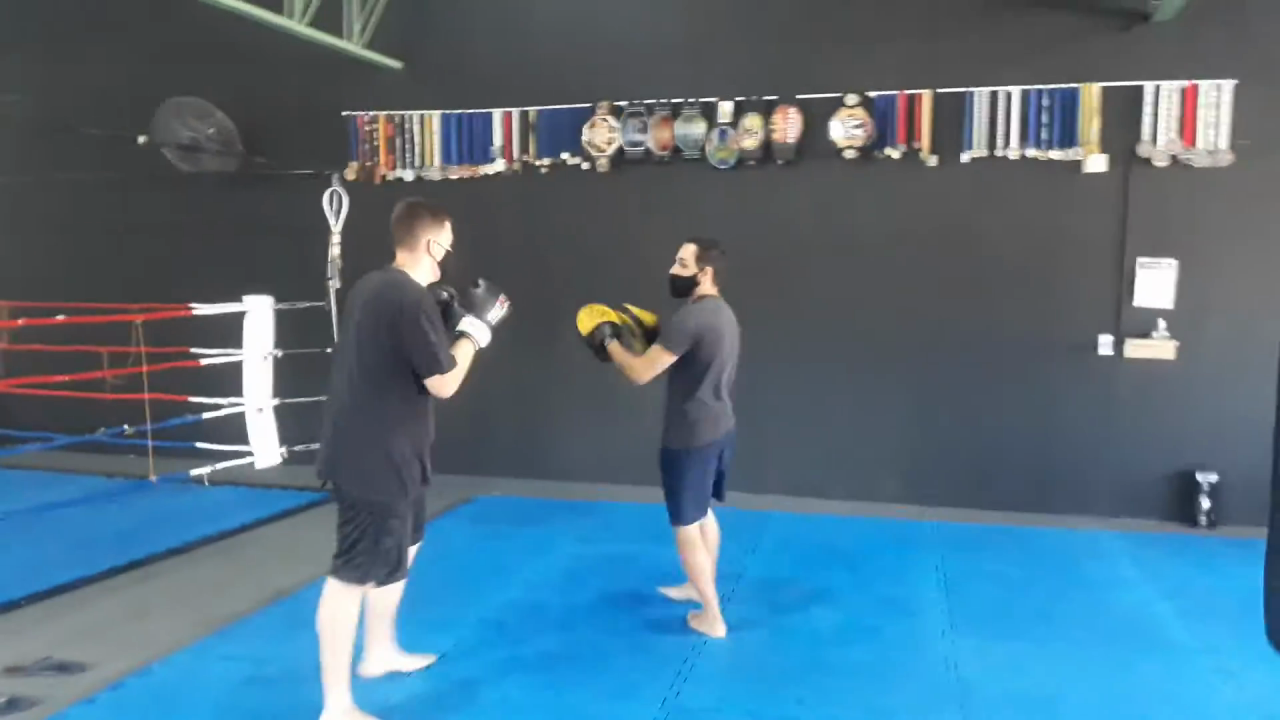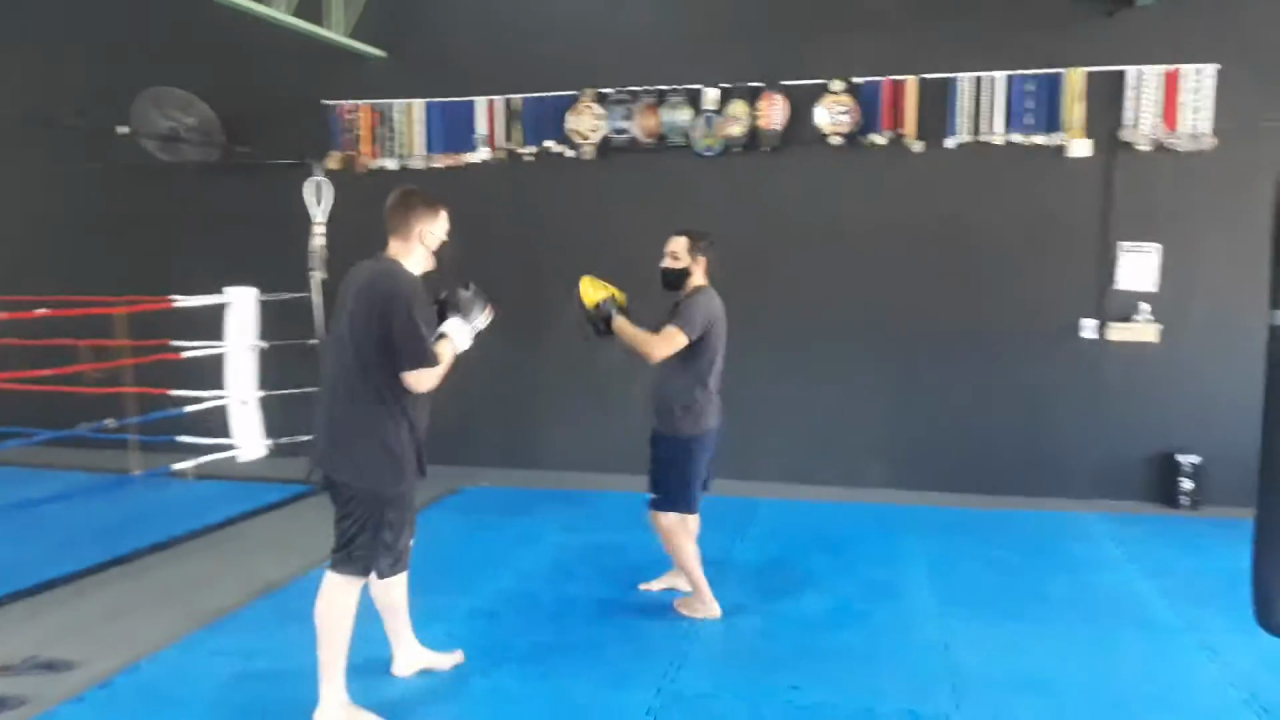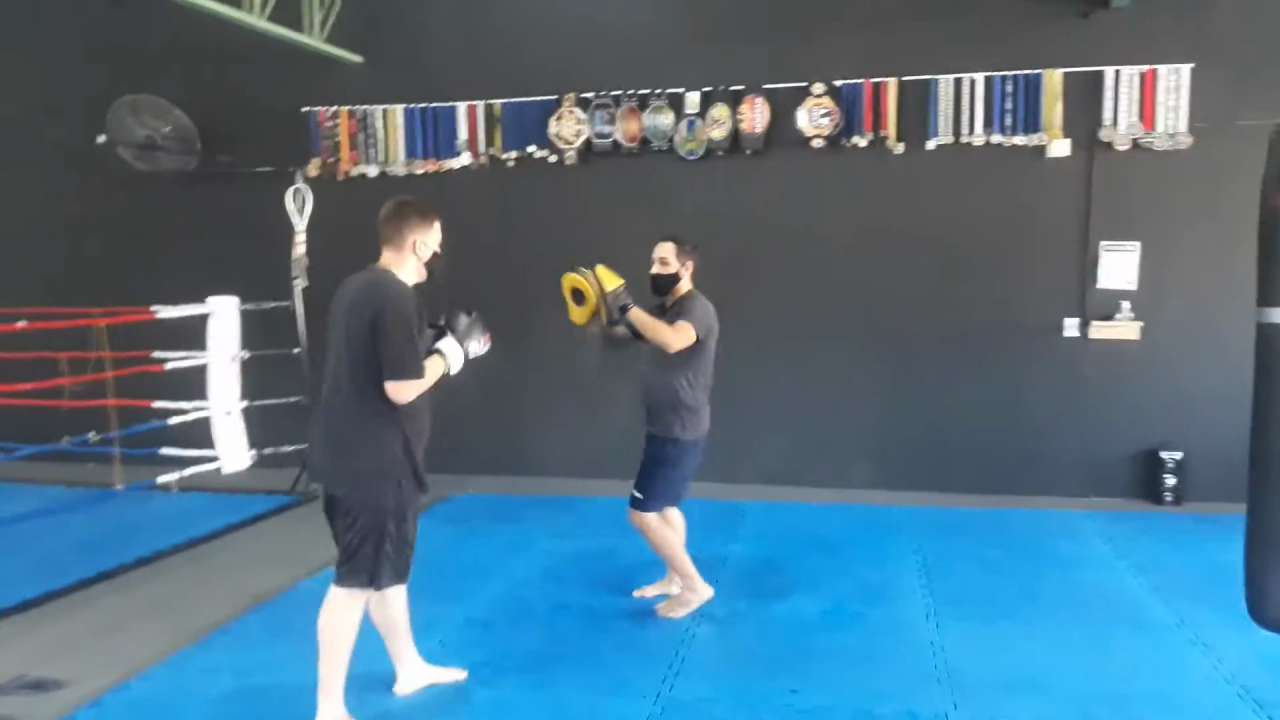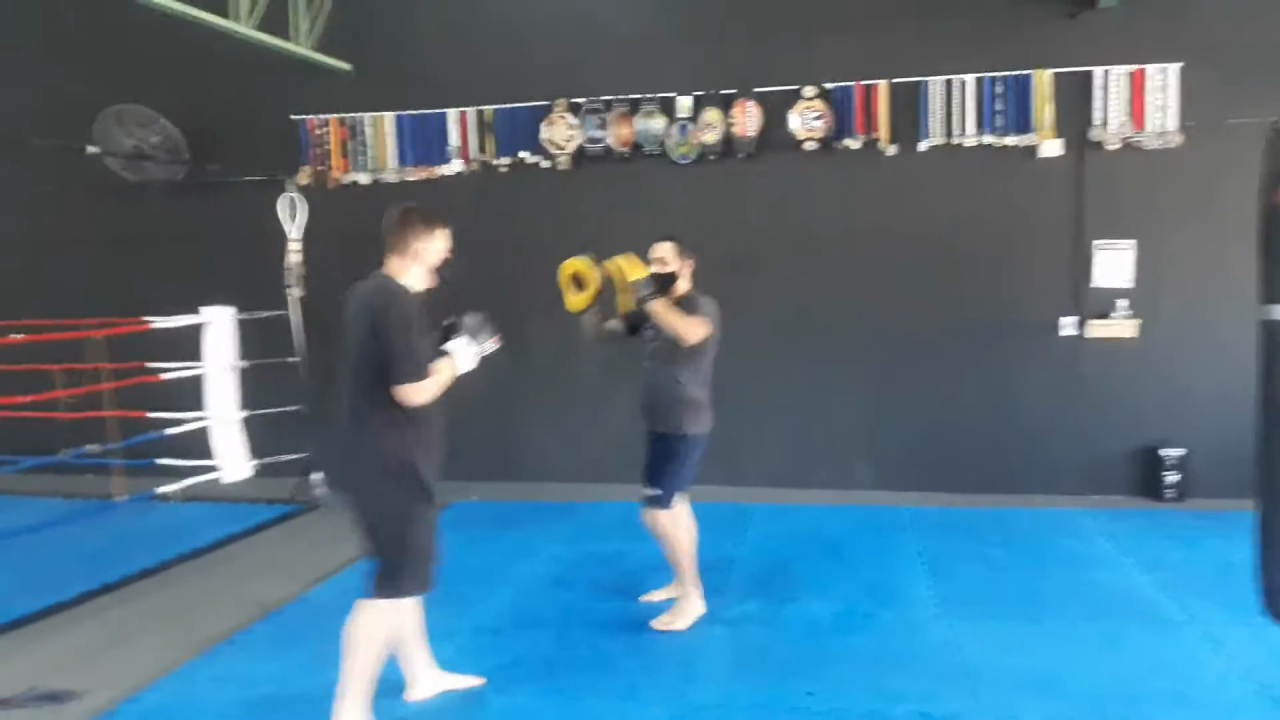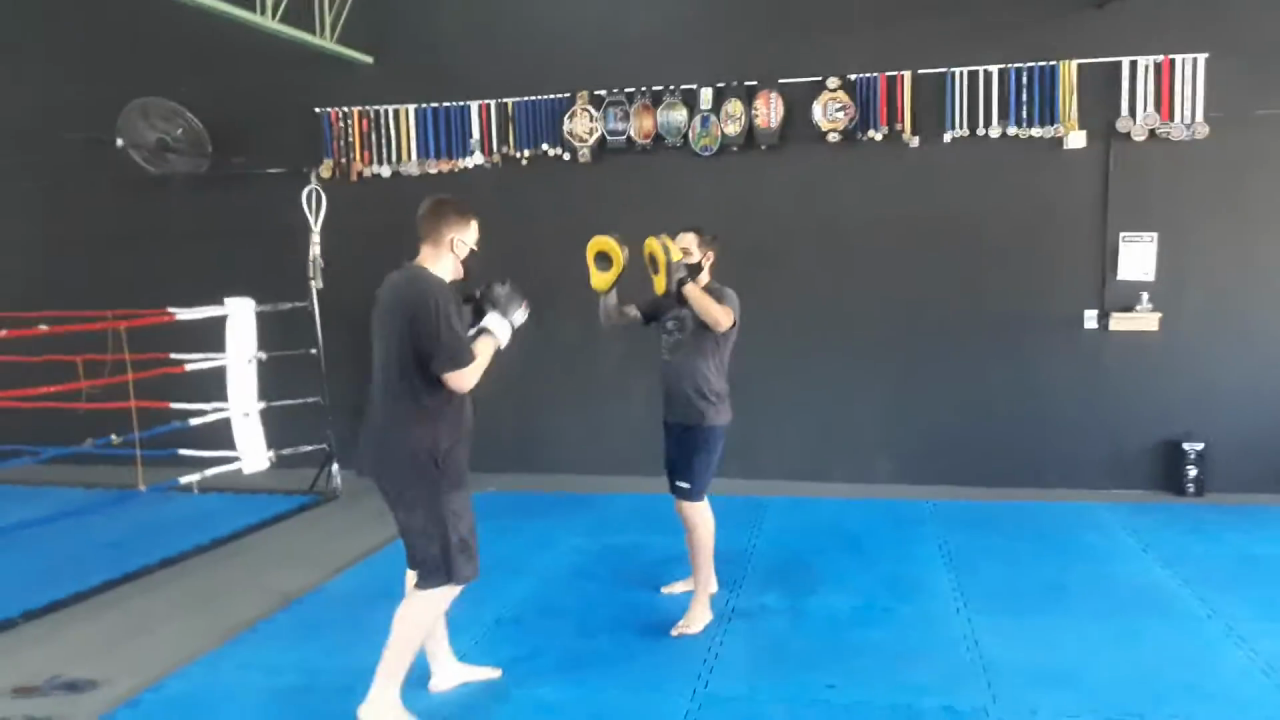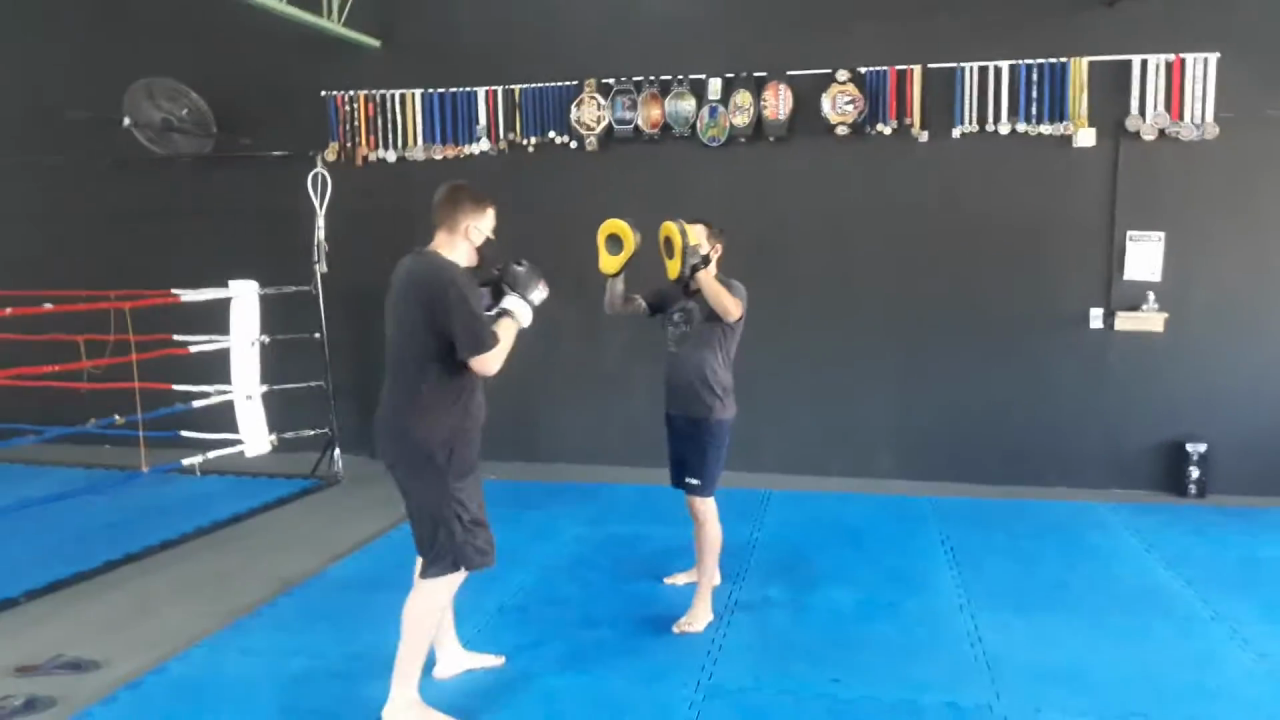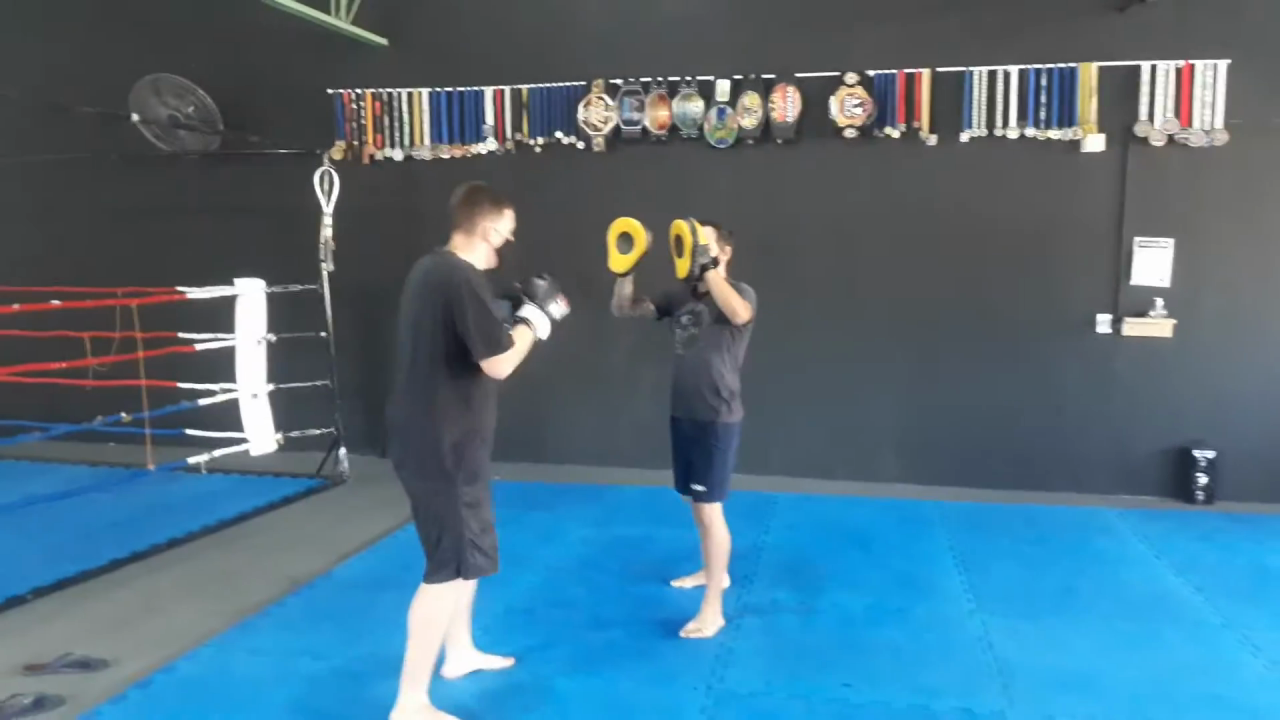
dt=0.1s
person 1, frame 1
left shoulder: (372, 287)
right shoulder: (410, 300)
right elbow: (444, 382)
left wrist: (442, 319)
right wrist: (476, 324)
left hip: (359, 446)
right hip: (378, 457)
left knee: (401, 549)
right knee: (356, 573)
left ankle: (381, 650)
person 1, frame 2
left shoulder: (364, 276)
right shoulder: (403, 288)
right elbow: (421, 377)
left wrist: (436, 320)
right wrist: (459, 327)
left hip: (351, 438)
right hip: (375, 447)
left knee: (392, 548)
right knee: (353, 566)
left ankle: (406, 650)
person 1, frame 3
left shoulder: (359, 287)
right shoulder: (394, 299)
right elbow: (402, 389)
left wrist: (439, 343)
right wrist: (453, 350)
left hip: (350, 452)
right hip: (372, 461)
left knee: (387, 569)
right knee: (358, 579)
left ankle: (410, 666)
person 1, frame 4
left shoulder: (367, 294)
right shoulder: (398, 304)
right elbow: (415, 391)
left wrist: (445, 346)
right wrist: (463, 350)
left hip: (368, 461)
right hip: (389, 468)
left knee: (403, 577)
right knee: (397, 585)
left ankle: (422, 673)
person 1, frame 5
left shoulder: (401, 283)
right shoulder: (431, 294)
right elbow: (462, 377)
left wrist: (476, 322)
right wrist: (498, 324)
left hip: (403, 448)
right hip: (423, 456)
left knee: (430, 564)
right knee: (442, 574)
left ankle: (444, 664)
person 1, frame 6
left shoulder: (414, 268)
right shoulder: (449, 279)
right elbow: (487, 360)
left wrist: (493, 307)
right wrist: (519, 304)
left hip: (419, 434)
right hip: (432, 443)
left knee: (440, 550)
right knee: (449, 560)
left ankle: (448, 651)
person 1, frame 7
left shoulder: (433, 269)
right shoulder: (461, 279)
right elbow: (498, 363)
left wrist: (518, 315)
right wrist: (537, 316)
left hip: (443, 439)
right hip: (440, 447)
left knee: (469, 549)
right knee: (453, 568)
left ankle: (460, 652)
person 2, frame 1
left shoulder: (693, 317)
right shoulder: (721, 314)
left elbow: (641, 373)
left wrist: (610, 342)
right wrist: (651, 337)
left hip: (690, 438)
right hip: (720, 430)
left knee: (689, 527)
right knee: (701, 513)
left ankle: (711, 617)
right ankle: (699, 586)
person 2, frame 2
left shoulder: (696, 306)
right shoulder: (697, 303)
left elbow: (656, 350)
right elbow: (671, 347)
left wrist: (613, 319)
right wrist: (621, 320)
left hip: (683, 425)
right hip: (700, 422)
left knee: (665, 515)
right knee: (685, 504)
left ankle: (703, 598)
right ankle: (684, 574)
person 2, frame 3
left shoulder: (696, 308)
right shoulder: (662, 309)
left elbow: (671, 342)
right elbow: (617, 334)
left wrist: (626, 307)
left hip: (680, 430)
right hip: (666, 427)
left knee: (642, 513)
right knee: (664, 506)
left ankle: (695, 586)
right ankle: (677, 578)
person 2, frame 4
left shoulder: (700, 306)
right shoulder: (658, 311)
left elbow: (689, 334)
right elbow: (601, 331)
left wrist: (648, 299)
right wrist: (590, 305)
left hip: (684, 427)
right hip: (663, 425)
left knee: (659, 513)
right knee: (673, 504)
left ankle: (690, 596)
right ankle: (683, 583)
person 2, frame 5
left shoulder: (722, 297)
right shoulder: (666, 301)
left elbow: (720, 322)
right elbow: (612, 318)
left wrist: (685, 281)
right wrist: (608, 287)
left hip: (705, 419)
right hip: (675, 416)
left knee: (689, 506)
right knee: (693, 500)
left ankle: (701, 605)
right ankle: (703, 576)
person 2, frame 6
left shoulder: (730, 289)
right shoulder: (672, 292)
left elbow: (731, 312)
right elbow: (617, 307)
left wrist: (696, 269)
right wrist: (616, 271)
left hip: (711, 413)
right hip: (678, 409)
left knee: (699, 501)
right knee: (698, 494)
left ankle: (703, 603)
right ankle: (707, 569)
person 2, frame 7
left shoulder: (740, 293)
right shoulder: (680, 295)
left elbow: (739, 314)
right elbow: (623, 310)
left wrist: (706, 270)
right wrist: (625, 272)
left hip: (718, 418)
right hip: (683, 413)
left knee: (708, 509)
right knee: (693, 498)
left ankle: (713, 609)
right ankle: (714, 569)
